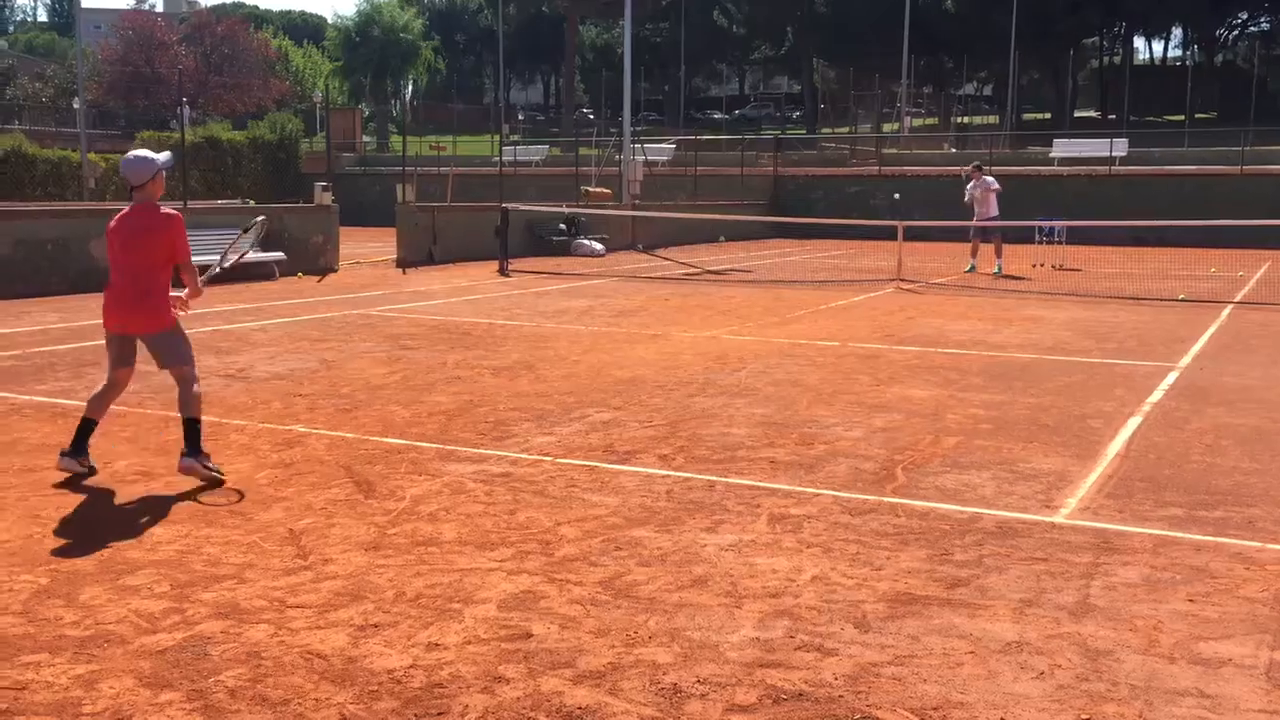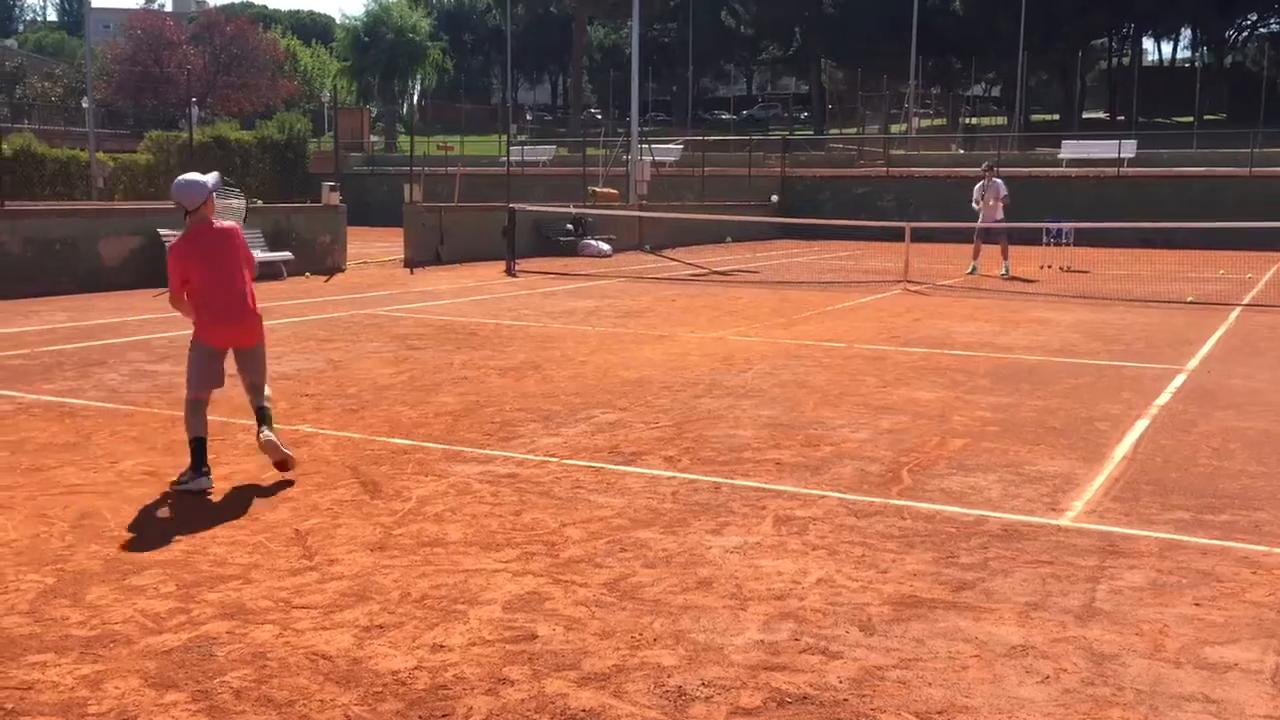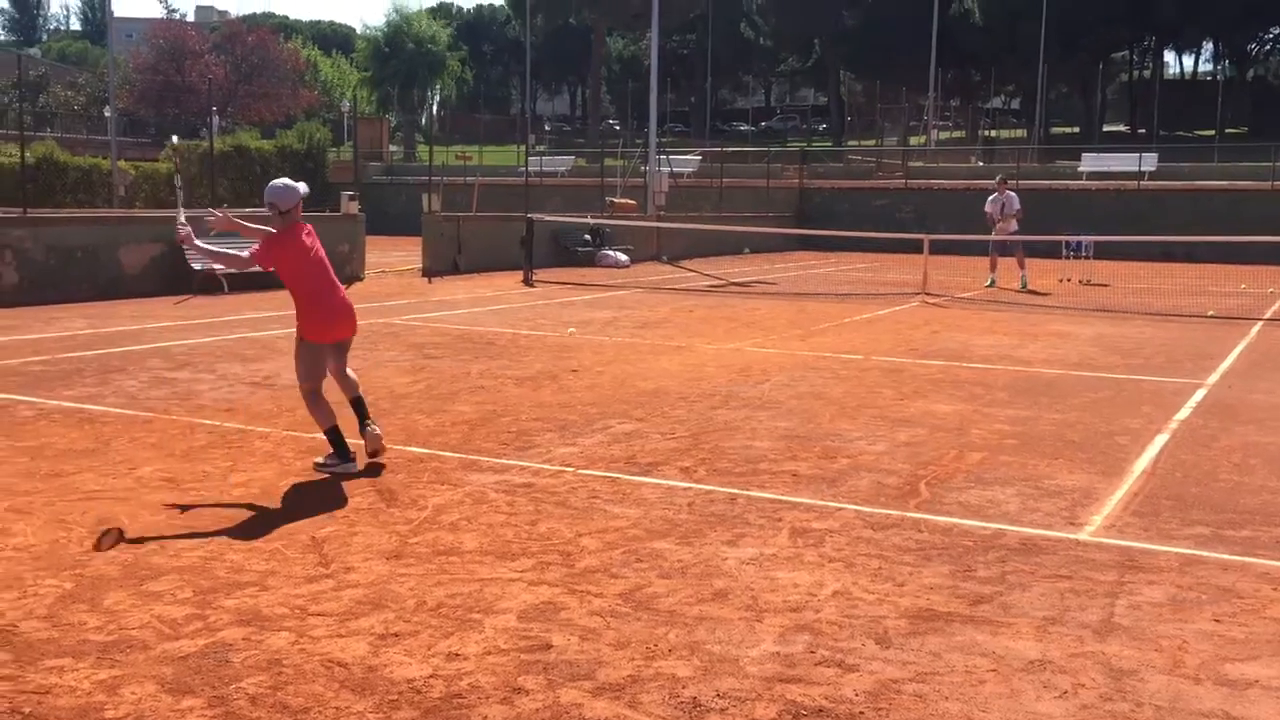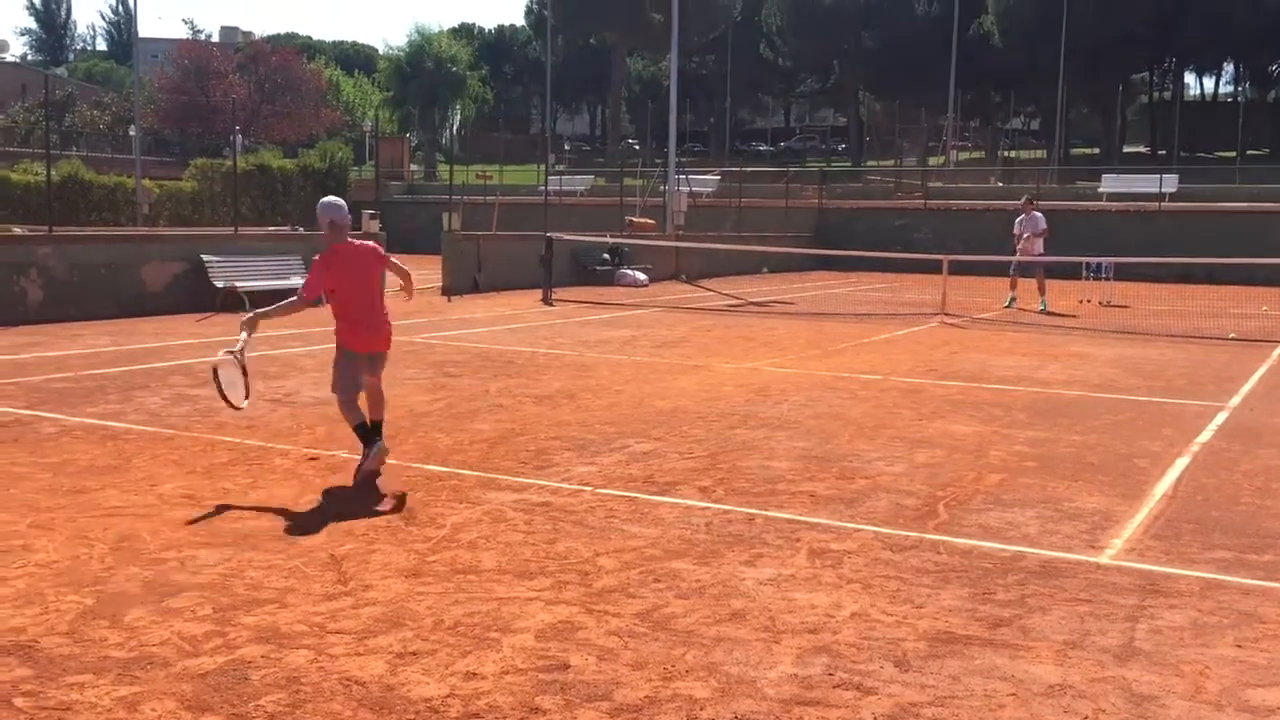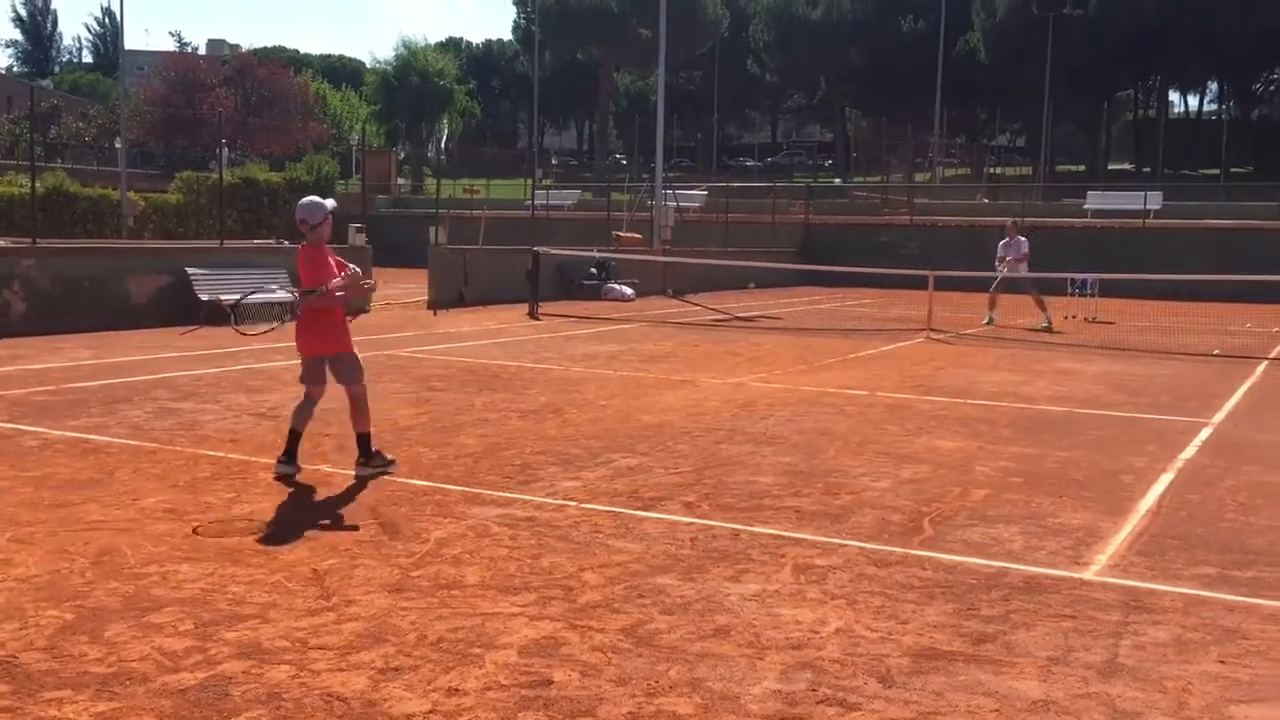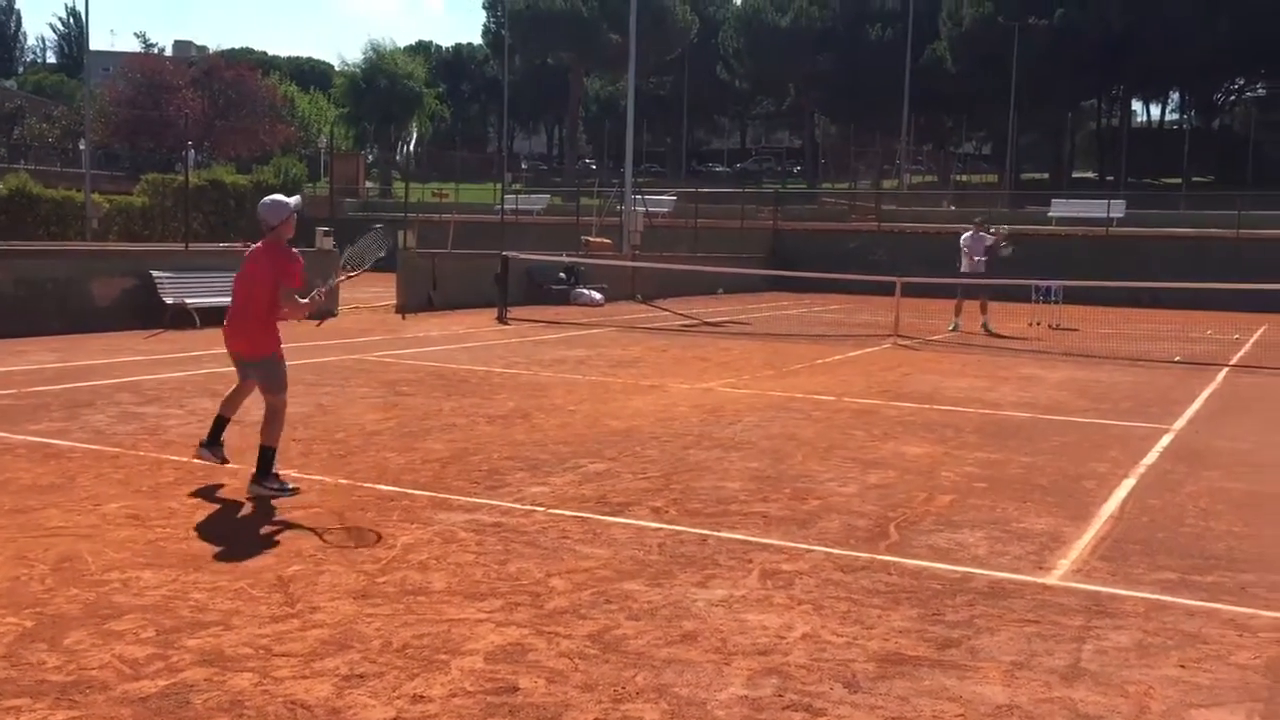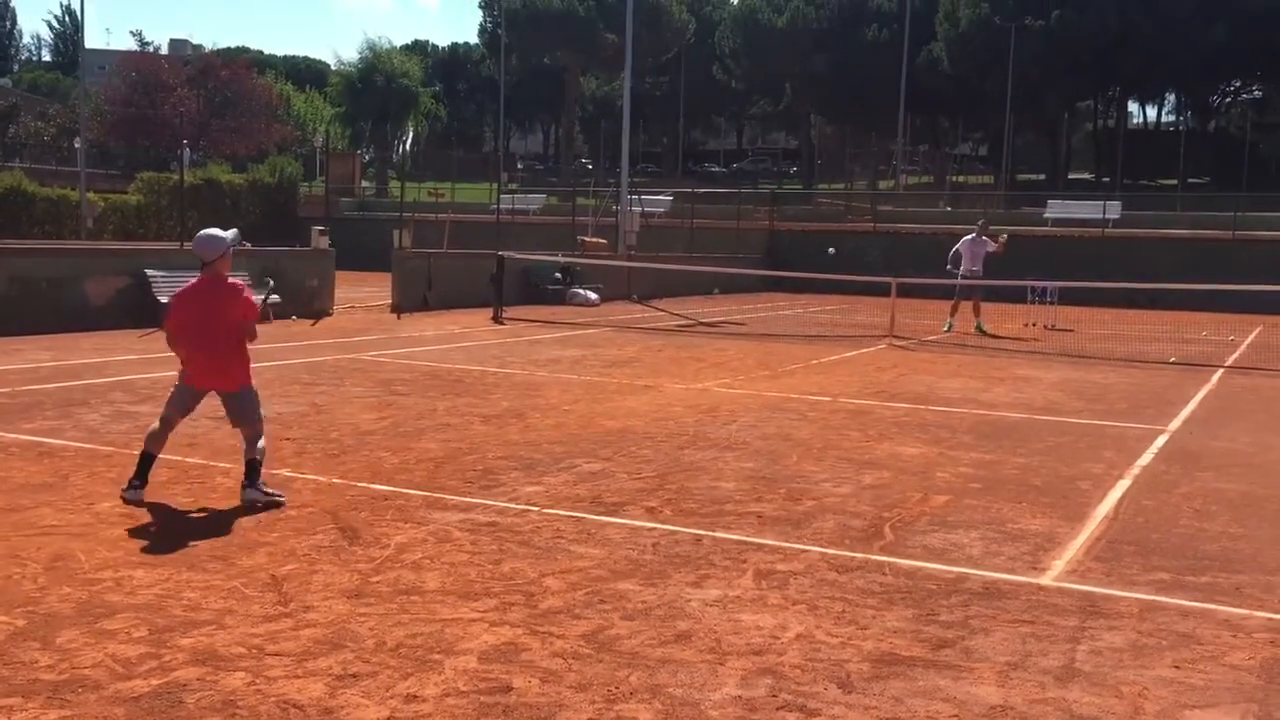
dt=0.4s
person 1, frame 1
left shoulder: (117, 223)
right shoulder: (170, 220)
left elbow: (128, 273)
right elbow: (186, 269)
right wrist: (193, 290)
left hip: (116, 312)
right hip: (152, 314)
left knee: (115, 383)
right knee: (187, 378)
left ankle: (76, 450)
right ankle: (192, 452)
person 1, frame 2
left shoulder: (179, 250)
right shoulder: (232, 231)
left elbow: (176, 301)
left hip: (209, 330)
right hip: (247, 323)
left knee: (196, 400)
right knee: (257, 386)
left ankle: (198, 470)
right ankle: (266, 432)
person 1, frame 3
left shoulder: (275, 244)
right shoulder: (305, 230)
left elbow: (243, 262)
left wrist: (196, 244)
right wrist: (234, 225)
left hip: (314, 324)
right hip: (344, 315)
left knee: (310, 390)
right knee: (340, 369)
left ankle: (342, 454)
right ankle: (366, 425)
person 1, frame 4
left shoulder: (324, 261)
right shoulder: (369, 249)
left elbow: (302, 303)
right elbow: (402, 272)
left wrist: (260, 316)
right wrist: (407, 287)
left hip: (353, 339)
right hip: (381, 333)
left knee: (346, 399)
right knee: (373, 383)
left ankle: (372, 445)
right ankle: (374, 441)
person 1, frame 5
left shoulder: (311, 251)
right shoulder: (318, 255)
left elbow: (347, 272)
right elbow: (310, 300)
left wrist: (352, 282)
right wrist: (350, 291)
left hip: (308, 337)
right hip: (333, 337)
left knee: (312, 394)
right knee: (357, 393)
left ankle: (289, 457)
right ankle: (366, 457)
person 1, frame 6
left shoulder: (254, 252)
right shoulder: (288, 257)
right elbow: (285, 302)
left wrist: (287, 311)
right wrist: (307, 305)
left hip: (235, 332)
right hip: (260, 339)
left knee: (245, 384)
right knee: (276, 405)
left ankle: (211, 442)
right ankle: (263, 476)
person 1, frame 7
left shoulder: (181, 296)
right shoulder: (237, 291)
left elbow: (173, 340)
right elbow: (251, 336)
left hip: (195, 371)
right hip: (233, 372)
left knee: (165, 421)
right knee: (254, 434)
left ankle: (137, 484)
right ankle: (252, 484)
